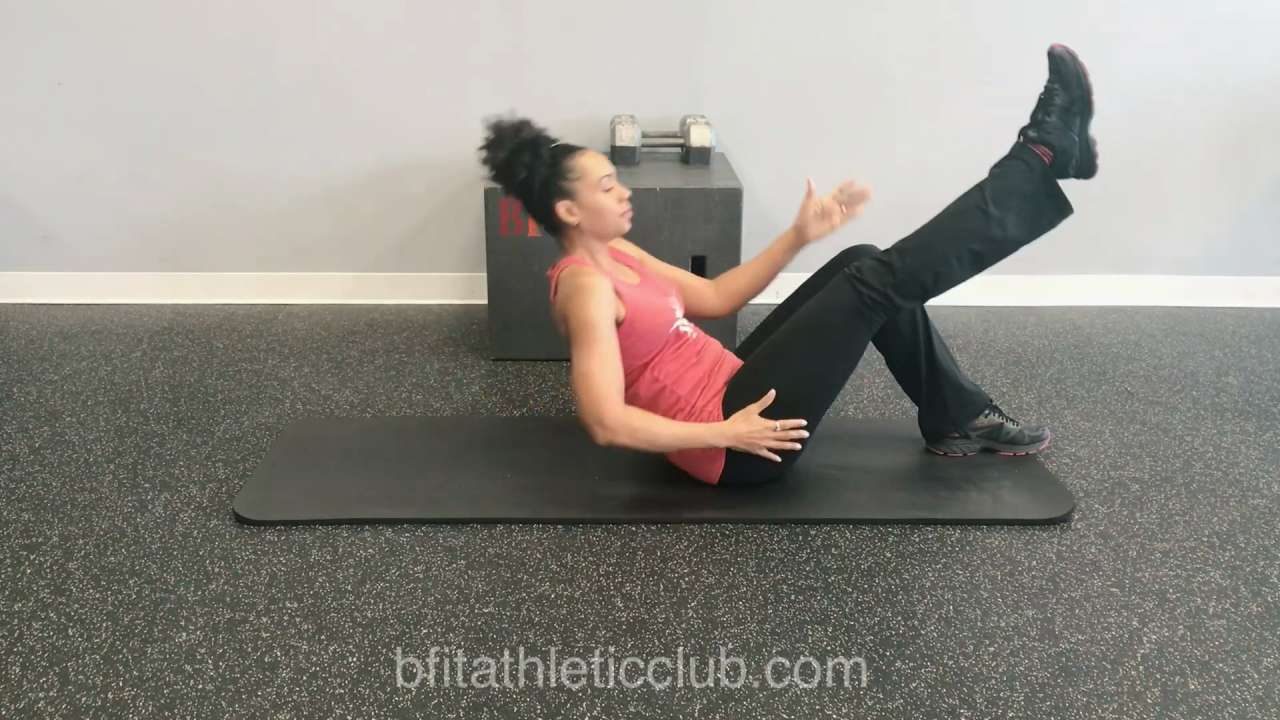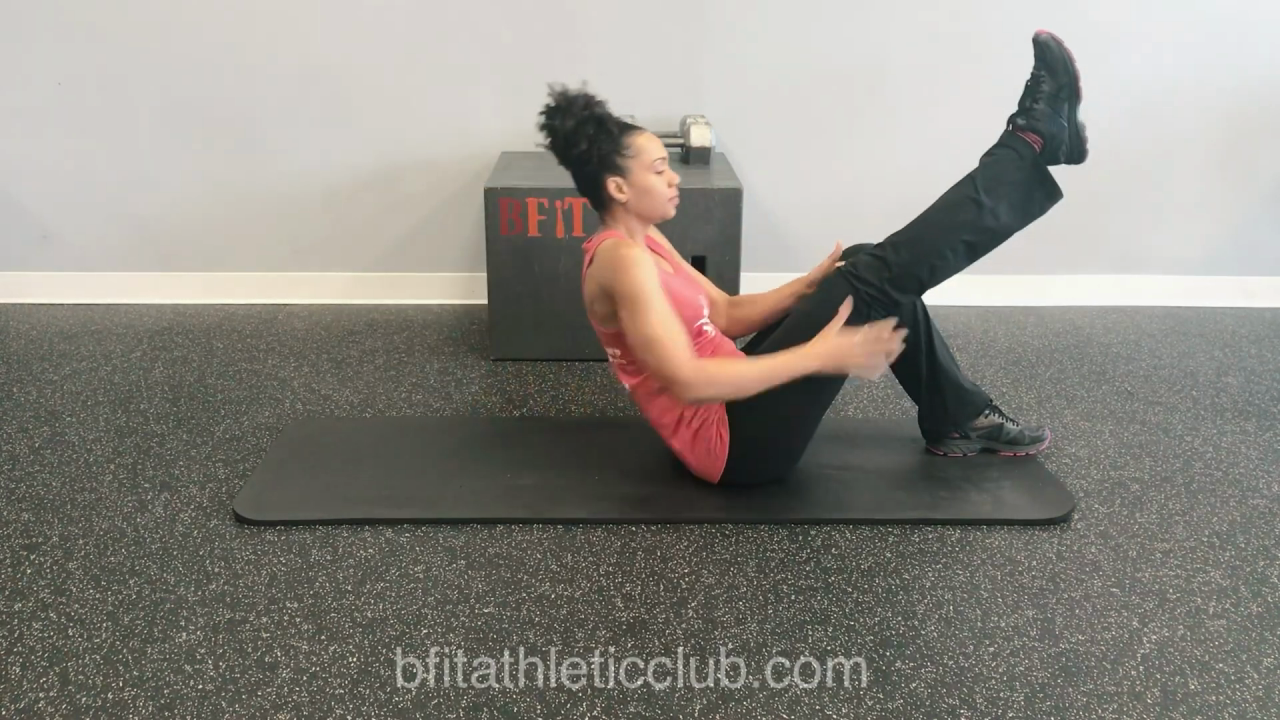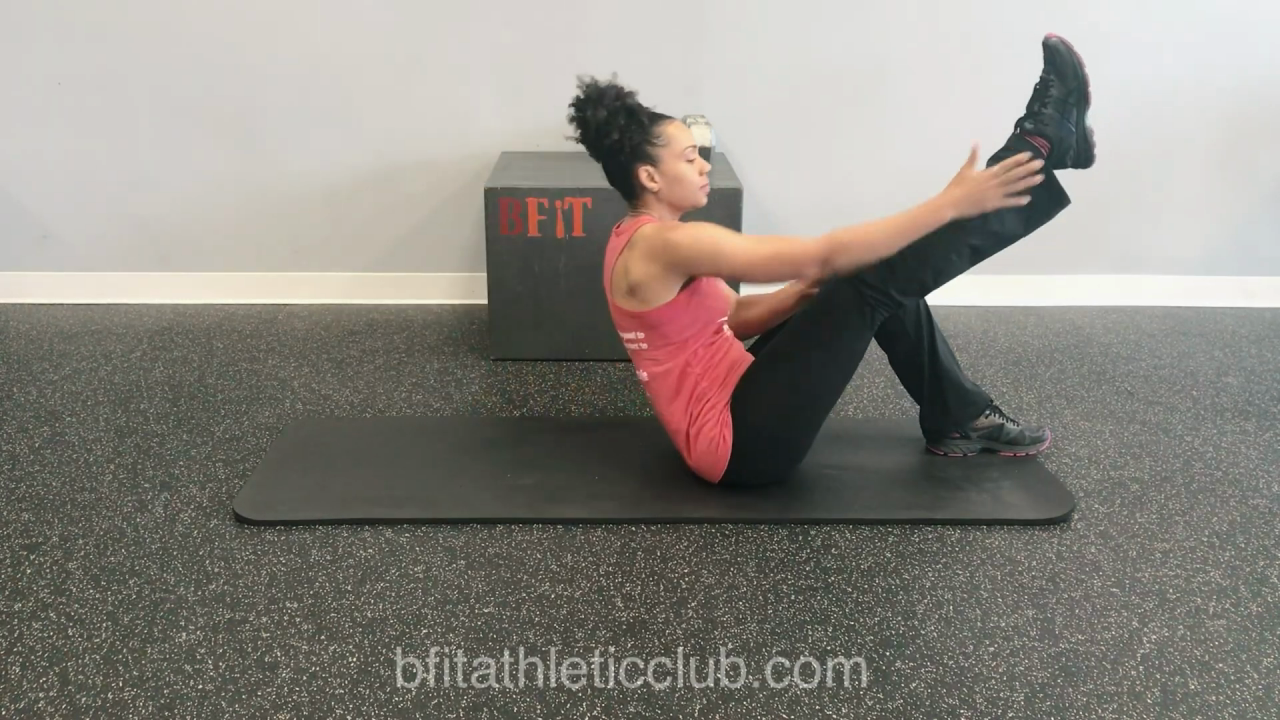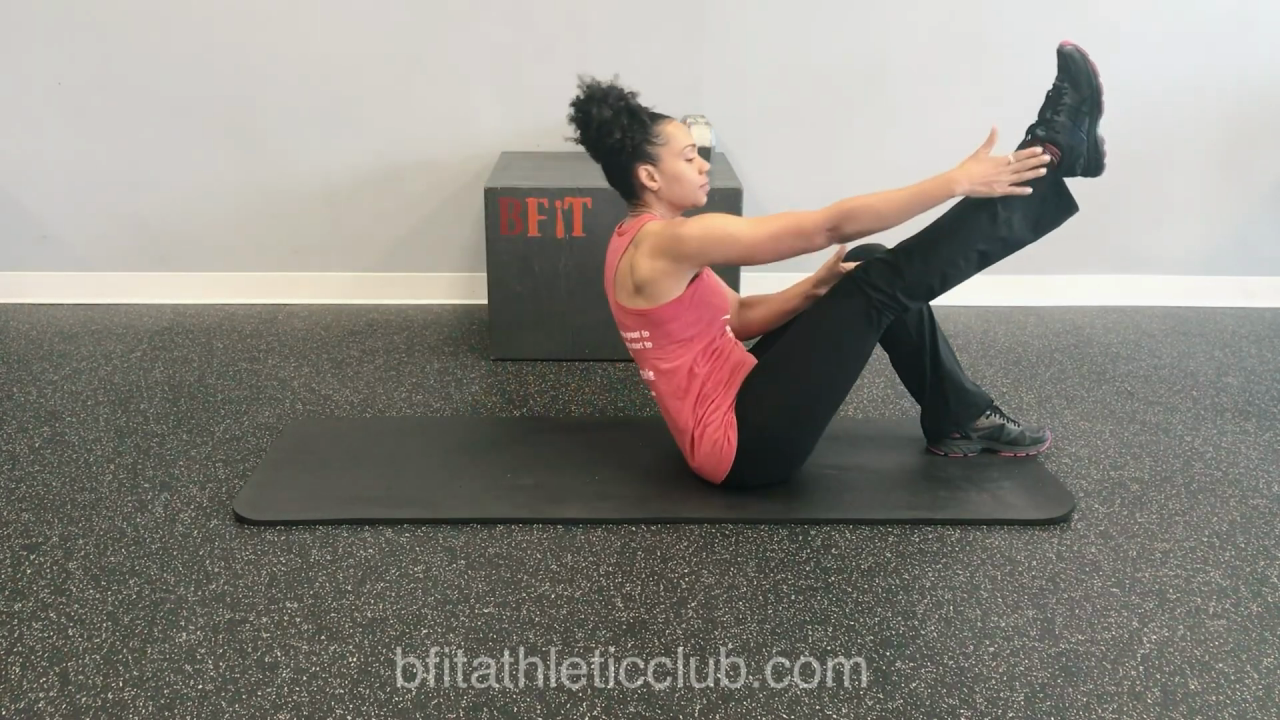
dt=0.2s
person 1, frame 1
left shoulder: (611, 254)
right shoulder: (585, 286)
left elbow: (715, 297)
right elbow: (608, 422)
left wrist: (798, 235)
right wrist: (727, 433)
left hip: (733, 390)
right hip: (731, 449)
left knee: (863, 264)
right knee: (878, 283)
left ankle: (958, 423)
right ankle: (1041, 155)
person 1, frame 2
left shoulder: (637, 240)
right shoulder: (623, 261)
left elbow: (728, 314)
right elbow: (689, 381)
left wrist: (815, 283)
right wrist: (818, 354)
left hip: (734, 411)
right hip: (736, 441)
left knee: (868, 274)
right knee: (876, 279)
left ankle: (958, 423)
right ankle: (1031, 141)
person 1, frame 3
left shoulder: (647, 236)
right shoulder: (670, 243)
right elbow: (826, 252)
left wrist: (817, 284)
right wrist: (952, 202)
left hip: (735, 411)
right hip: (744, 441)
left knee: (872, 275)
right knee: (876, 286)
left ankle: (959, 423)
right ankle: (1040, 144)
person 1, frame 4
left shoulder: (643, 238)
right shoulder: (675, 240)
right elbow: (831, 226)
left wrist: (816, 287)
right wrist: (956, 181)
left hip: (737, 409)
right hip: (748, 441)
left knee: (870, 268)
right knee: (885, 283)
left ankle: (960, 422)
right ankle: (1052, 150)
